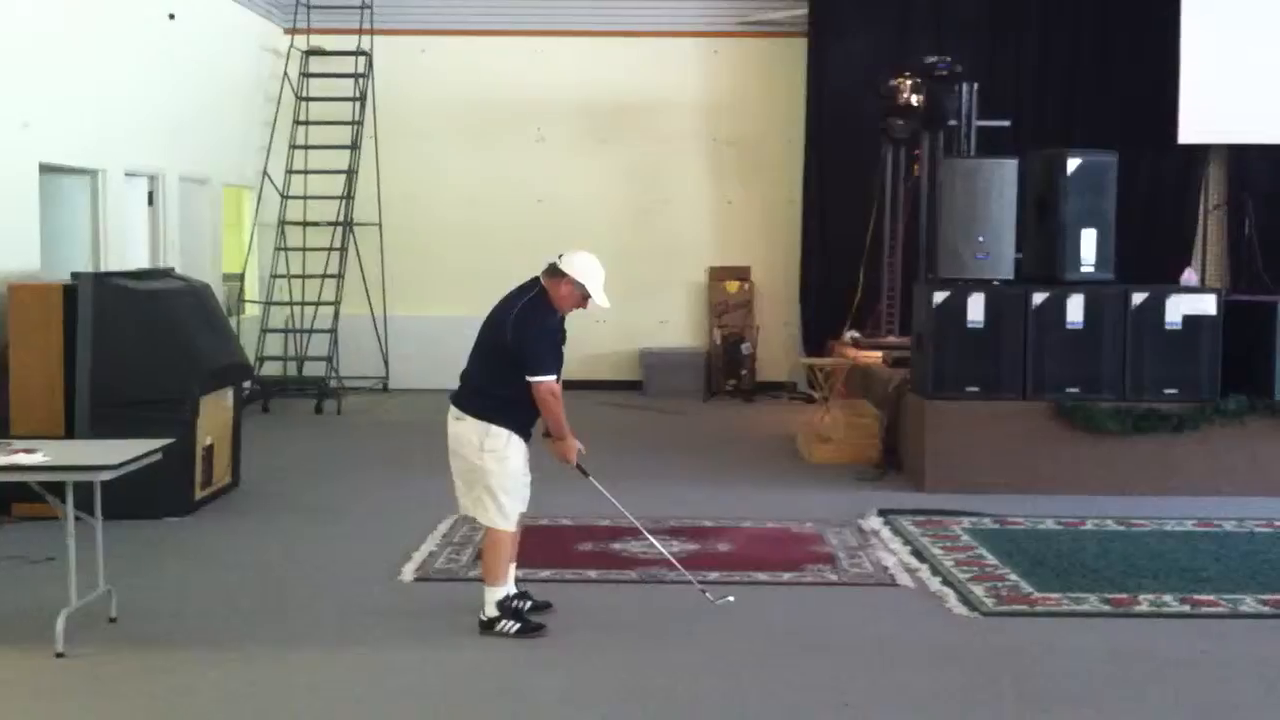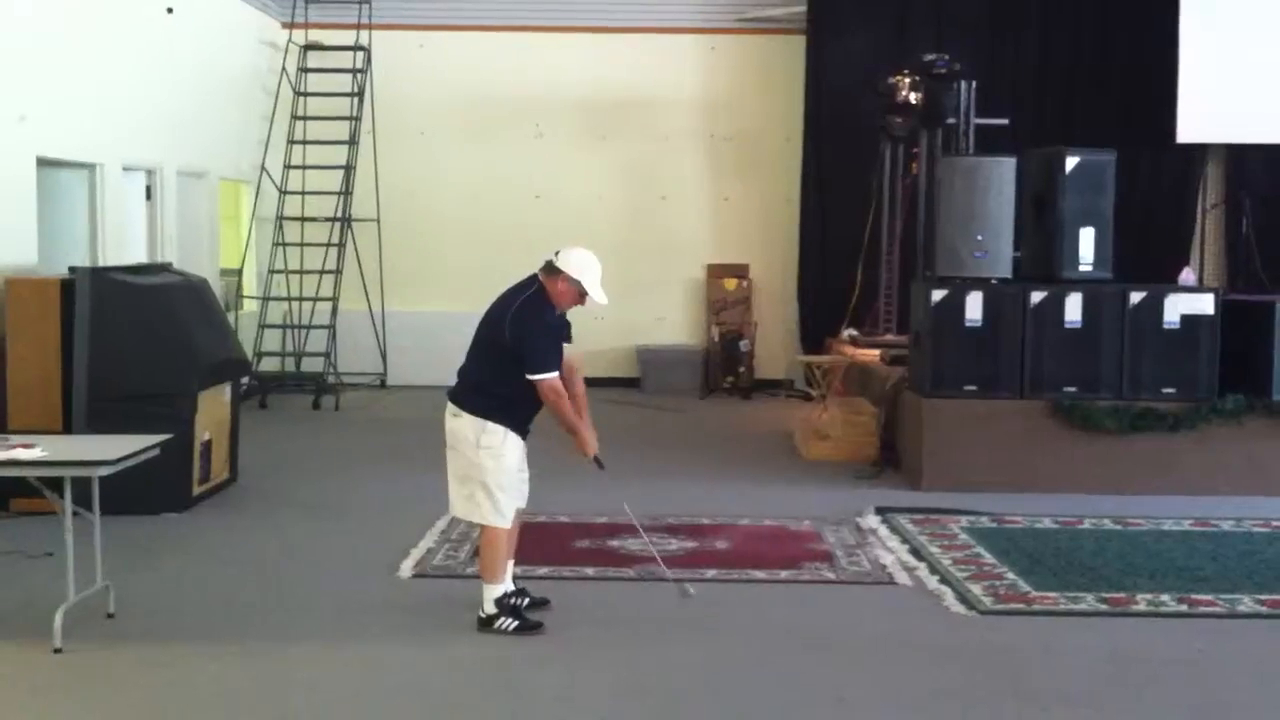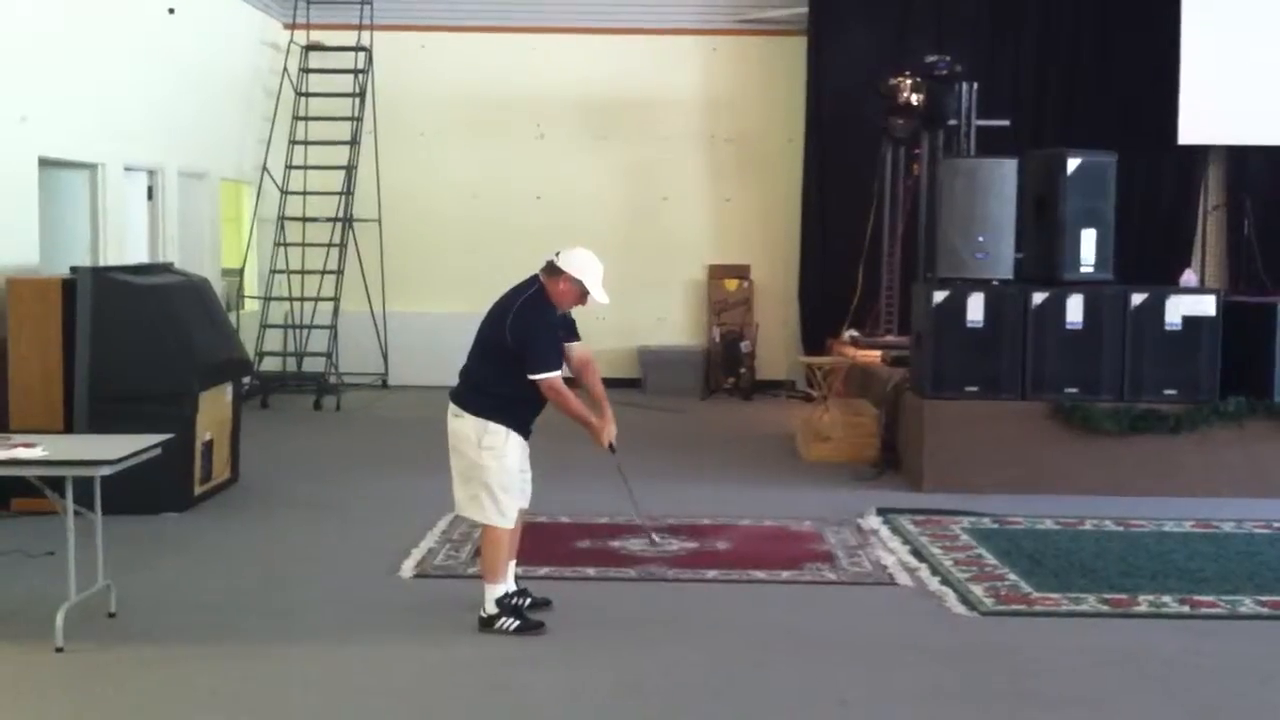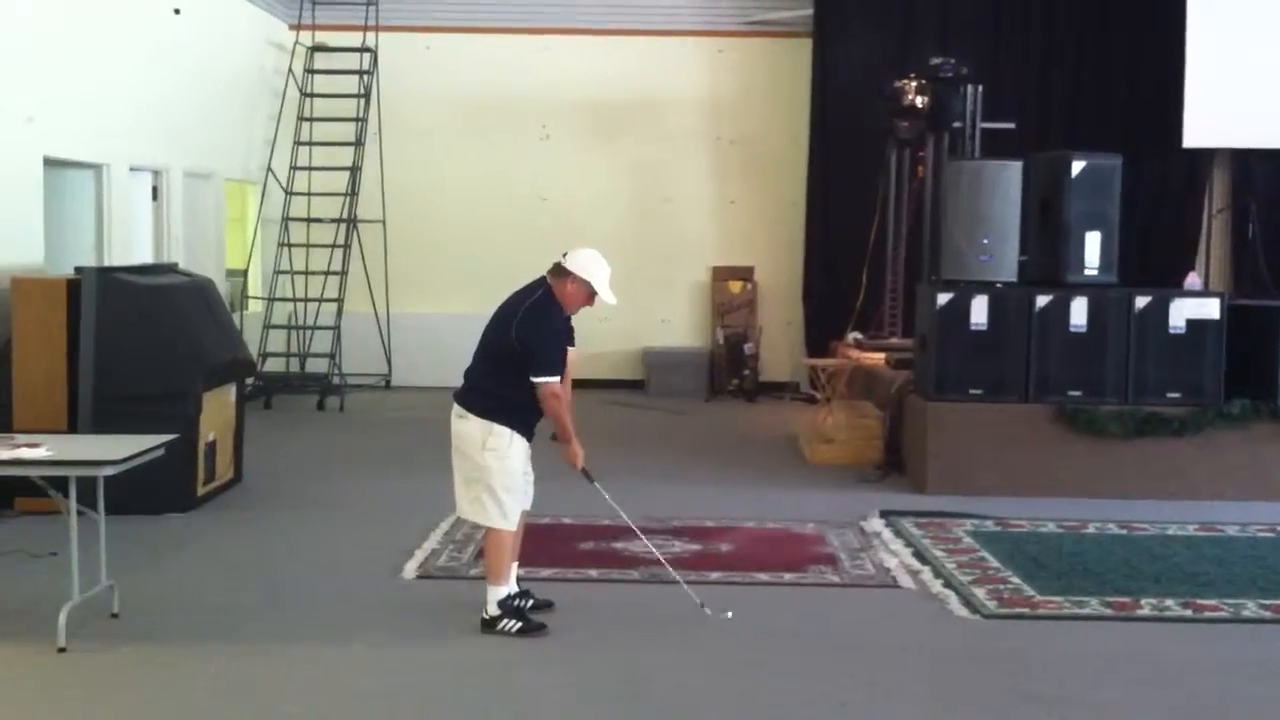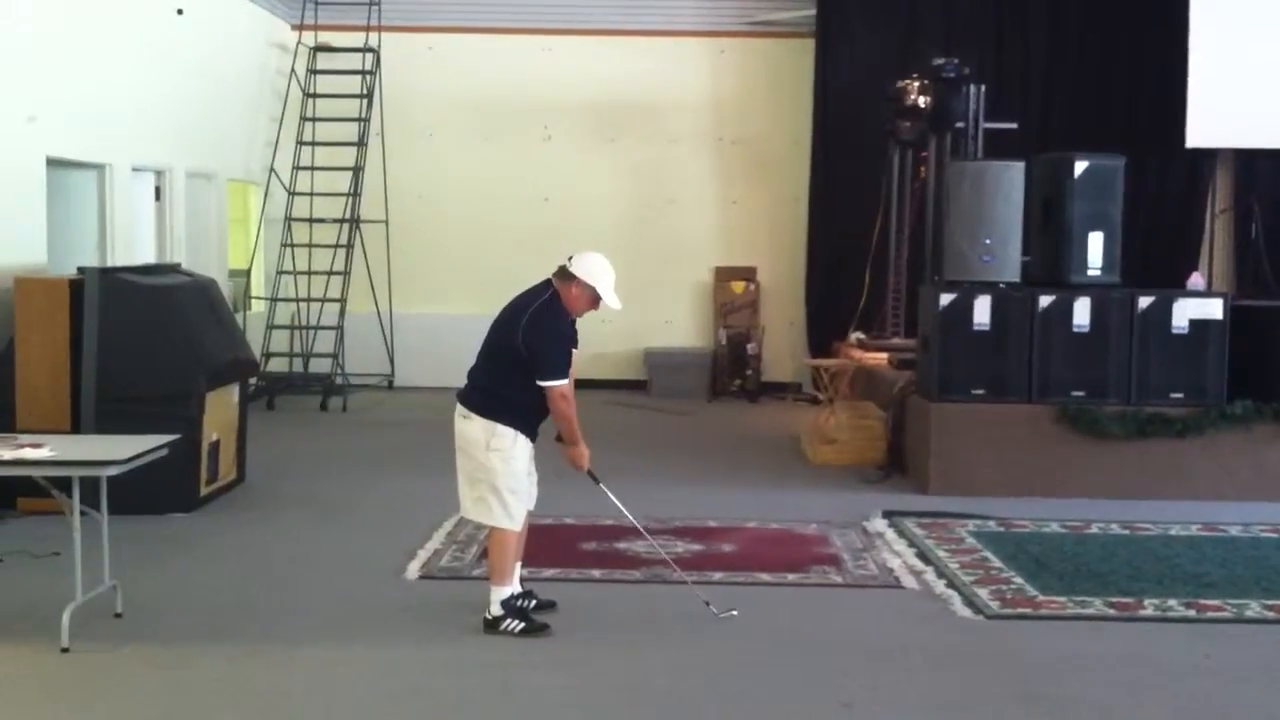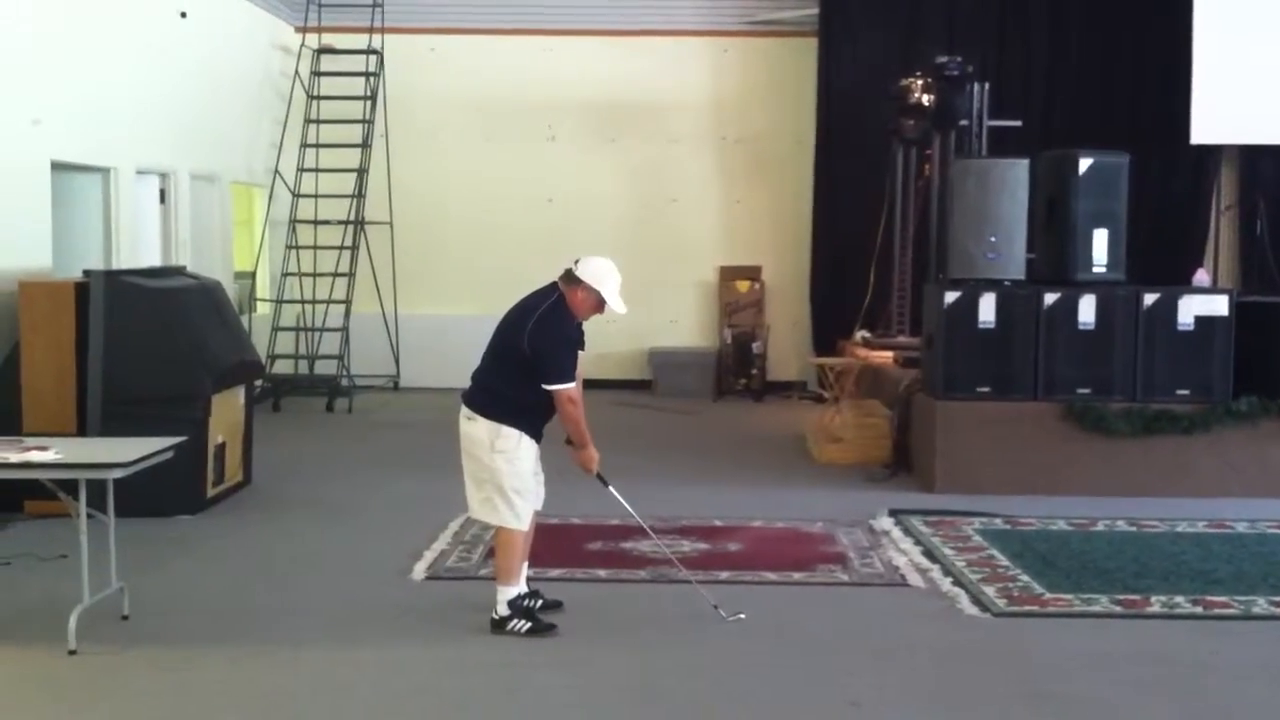
dt=0.4s
person 1, frame 1
left shoulder: (541, 304)
right shoulder: (534, 317)
left elbow: (550, 382)
right elbow: (545, 391)
left wrist: (561, 434)
right wrist: (563, 438)
left hip: (500, 422)
right hip: (487, 426)
left knee: (512, 510)
right knee: (501, 517)
left ankle: (507, 592)
right ankle: (495, 611)
person 1, frame 2
left shoulder: (542, 303)
right shoulder: (532, 315)
left elbow: (567, 367)
right elbow: (549, 388)
left wrist: (586, 423)
right wrist: (578, 432)
left hip: (501, 419)
right hip: (484, 422)
left knee: (512, 507)
right knee: (497, 514)
left ankle: (506, 589)
right ankle: (493, 608)
person 1, frame 3
left shoulder: (549, 305)
right shoulder: (531, 315)
left elbow: (580, 359)
right elbow: (552, 387)
left wrist: (606, 412)
right wrist: (593, 424)
left hip: (505, 420)
right hip: (486, 423)
left knee: (514, 506)
right knee: (500, 513)
left ankle: (507, 588)
right ankle: (494, 607)
person 1, frame 4
left shoulder: (549, 305)
right shoulder: (540, 317)
left elbow: (562, 372)
right elbow: (550, 393)
left wrist: (566, 435)
right wrist: (569, 441)
left hip: (505, 421)
right hip: (490, 424)
left knee: (516, 507)
right knee: (502, 515)
left ankle: (509, 590)
right ankle: (497, 609)
person 1, frame 5
left shoulder: (551, 305)
right shoulder: (546, 321)
left elbow: (564, 376)
right elbow: (558, 394)
left wrist: (570, 436)
right wrist: (575, 443)
left hip: (507, 420)
right hip: (493, 425)
left knee: (520, 507)
right knee: (507, 514)
left ankle: (512, 590)
right ankle: (499, 609)
person 1, frame 6
left shoulder: (557, 308)
right shoulder: (551, 325)
left elbow: (571, 381)
right elbow: (565, 398)
left wrist: (578, 438)
right wrist: (584, 446)
left hip: (511, 421)
right hip: (497, 425)
left knee: (527, 507)
right knee: (513, 514)
left ankle: (519, 590)
right ankle: (507, 609)
